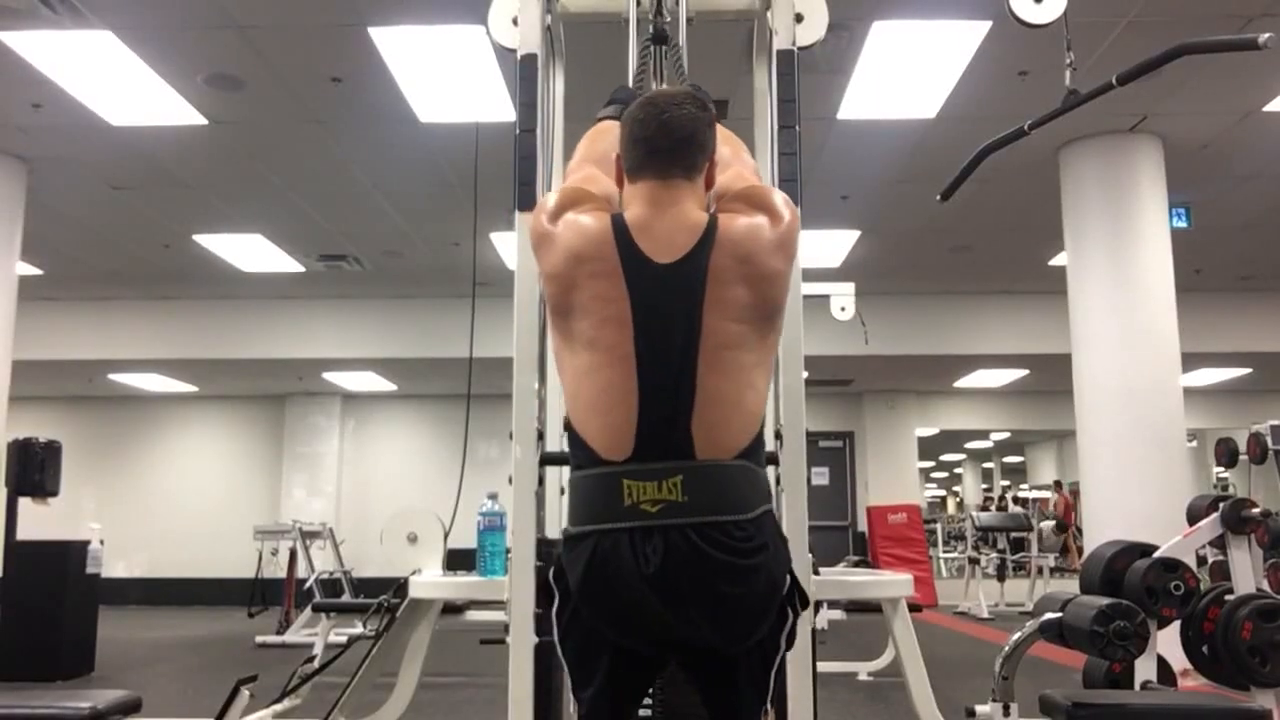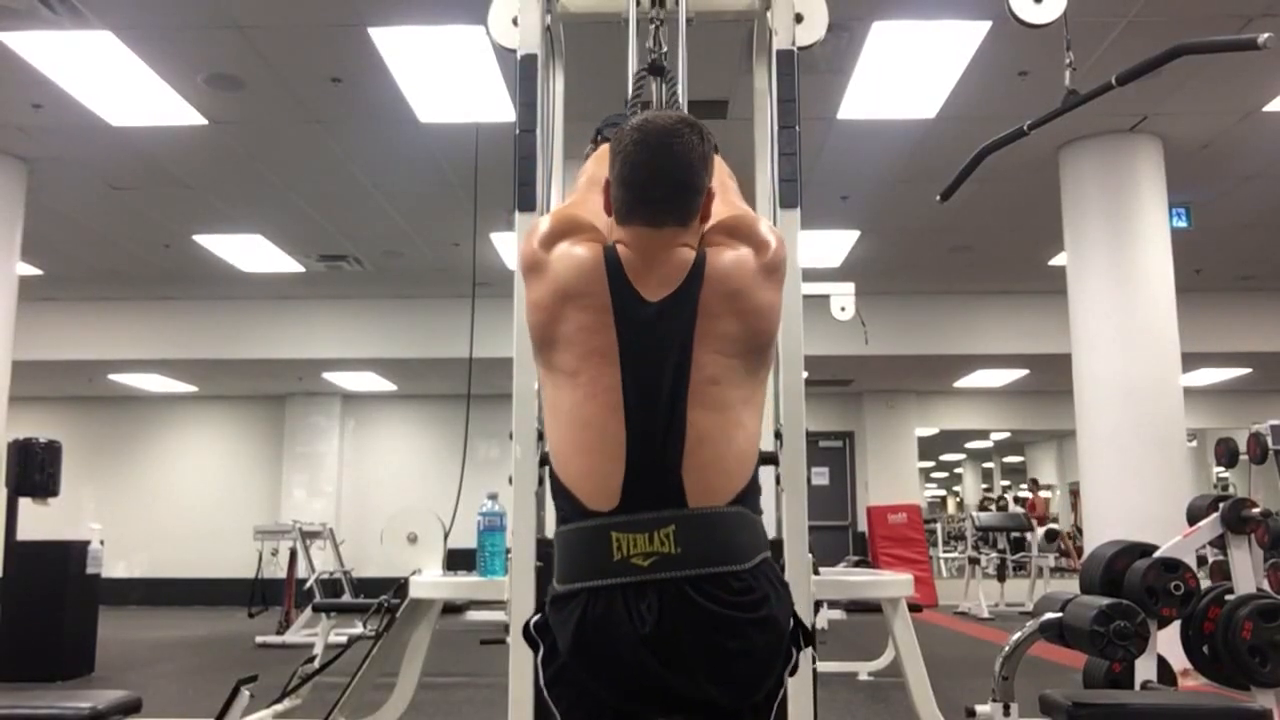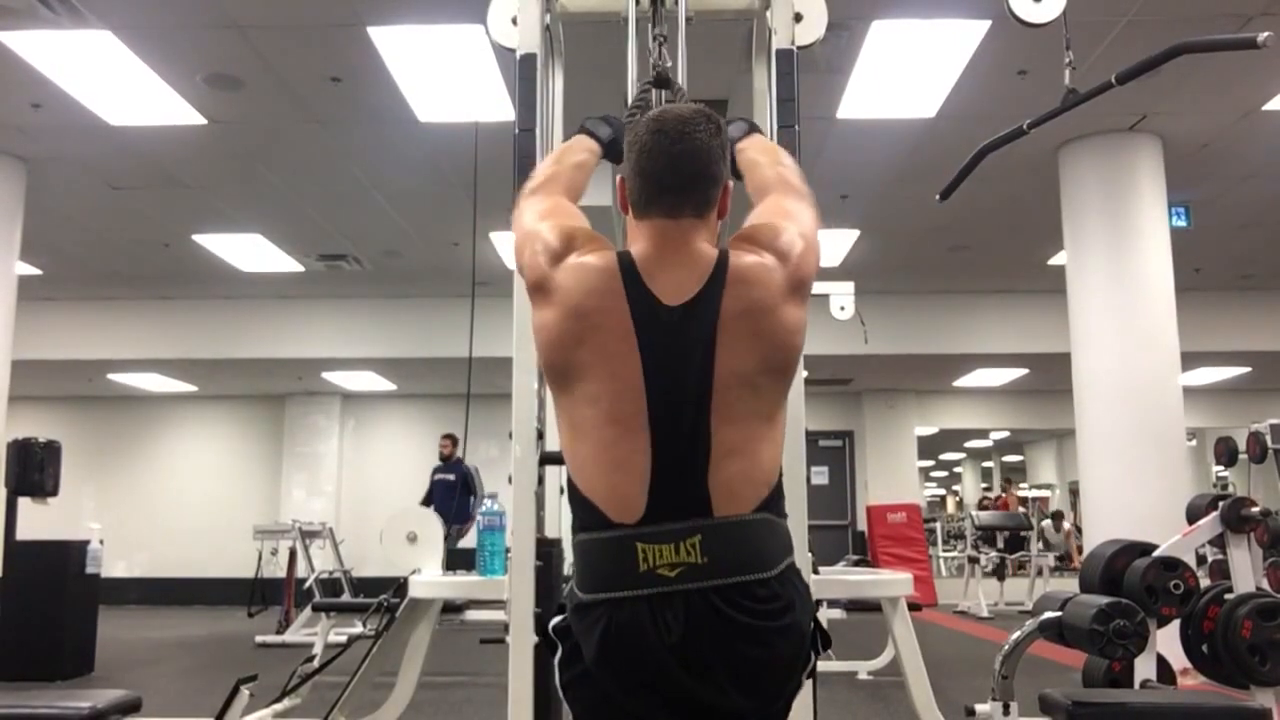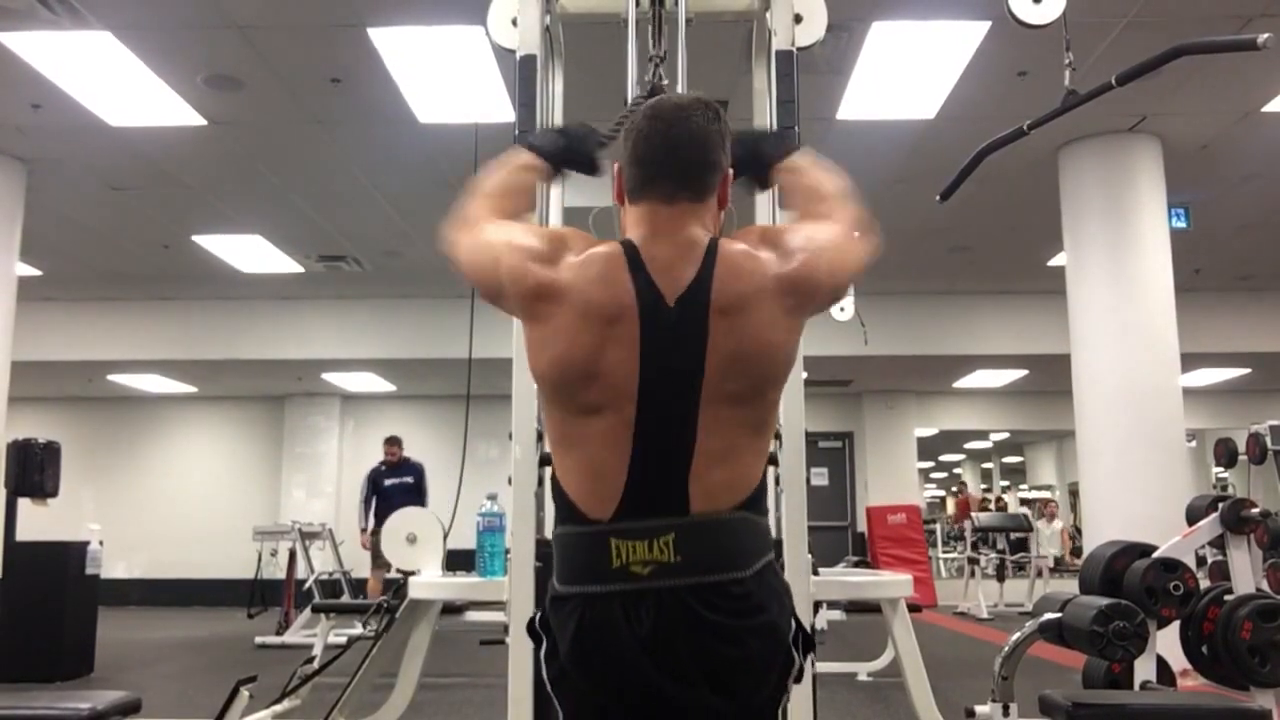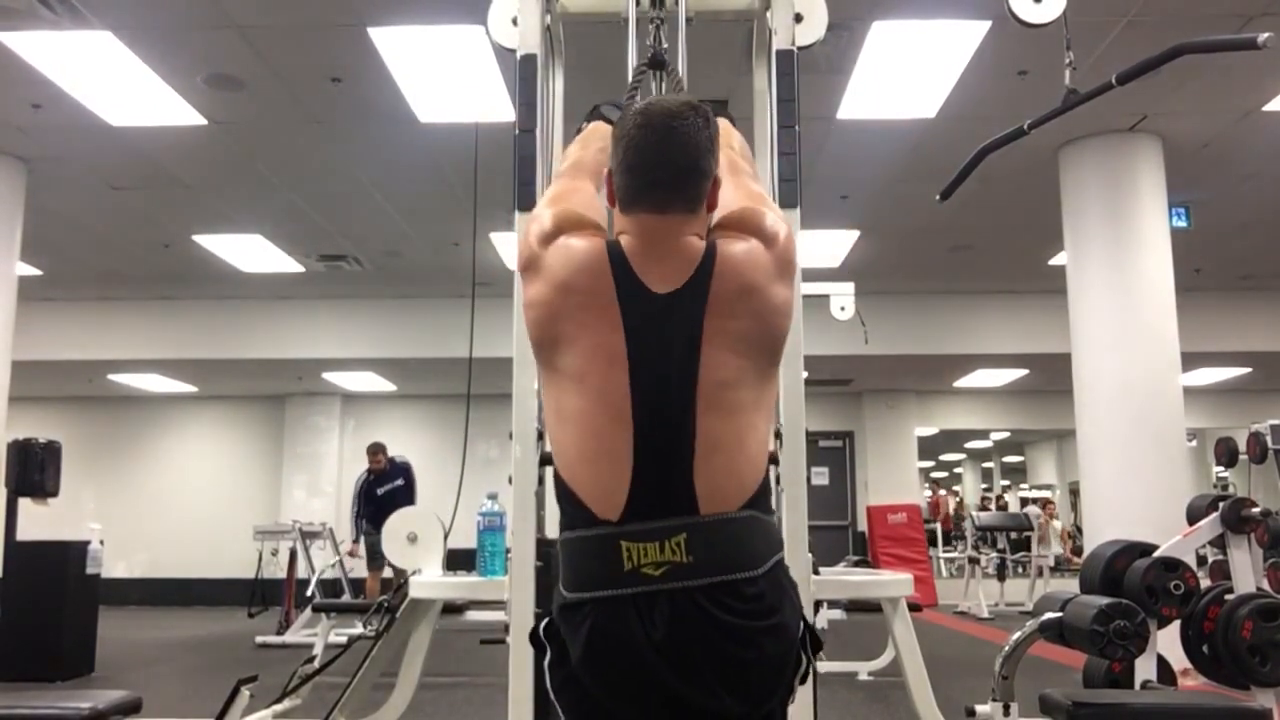
dt=1s
person 1, frame 1
left shoulder: (565, 234)
right shoulder: (763, 234)
left elbow: (585, 165)
right elbow: (737, 162)
left wrist: (612, 114)
right wrist: (701, 115)
left hip: (606, 557)
right hip: (733, 554)
person 1, frame 2
left shoulder: (556, 265)
right shoulder: (751, 266)
left elbow: (585, 193)
right elbow: (725, 192)
left wrist: (610, 141)
right wrist: (693, 144)
left hip: (596, 615)
right hip: (733, 607)
person 1, frame 3
left shoulder: (563, 278)
right shoulder: (775, 275)
left elbow: (541, 193)
right elbow: (785, 189)
left wrist: (594, 135)
right wrist: (743, 134)
left hip: (616, 625)
right hip: (754, 615)
person 1, frame 4
left shoulder: (552, 278)
right shoulder: (776, 275)
left elbow: (465, 226)
right elbow: (853, 226)
left wrist: (540, 151)
right wrist: (783, 155)
left hip: (595, 617)
right hip: (736, 610)
person 1, frame 5
left shoulder: (557, 261)
right shoulder: (760, 259)
left elbow: (574, 175)
right elbow: (737, 171)
left wrist: (603, 122)
right wrist: (714, 120)
left hip: (604, 624)
right hip: (742, 615)
